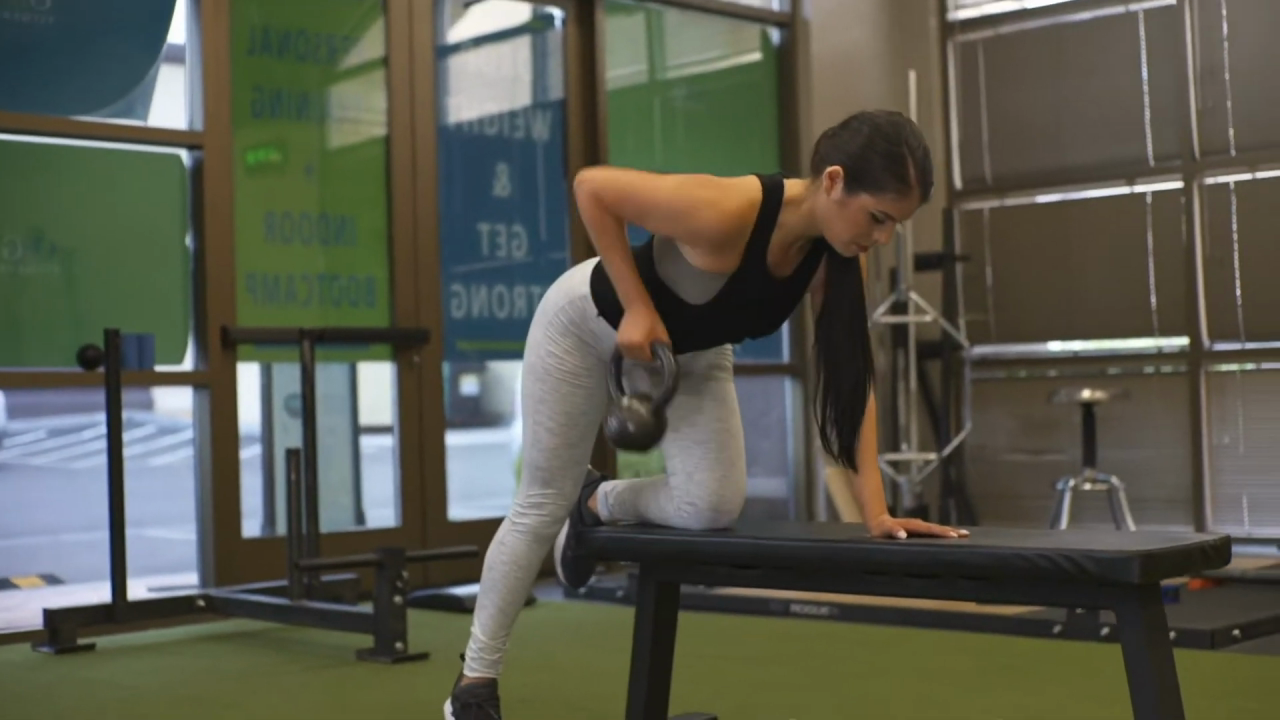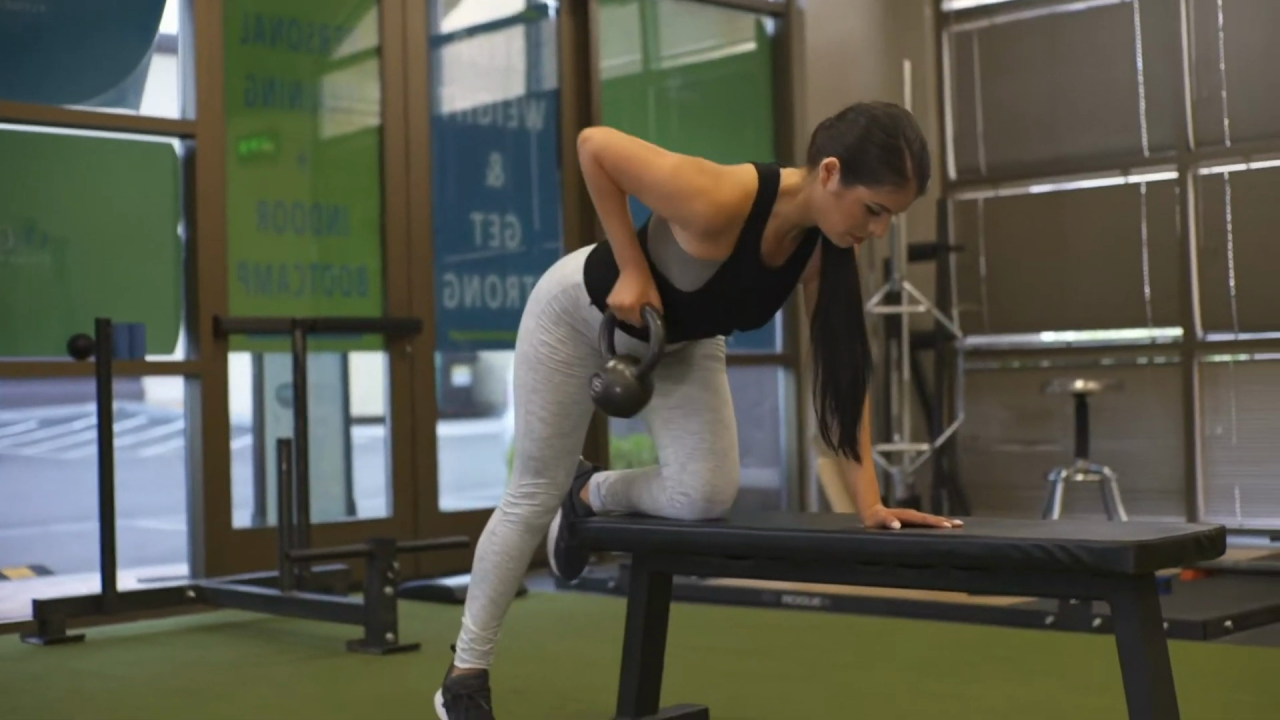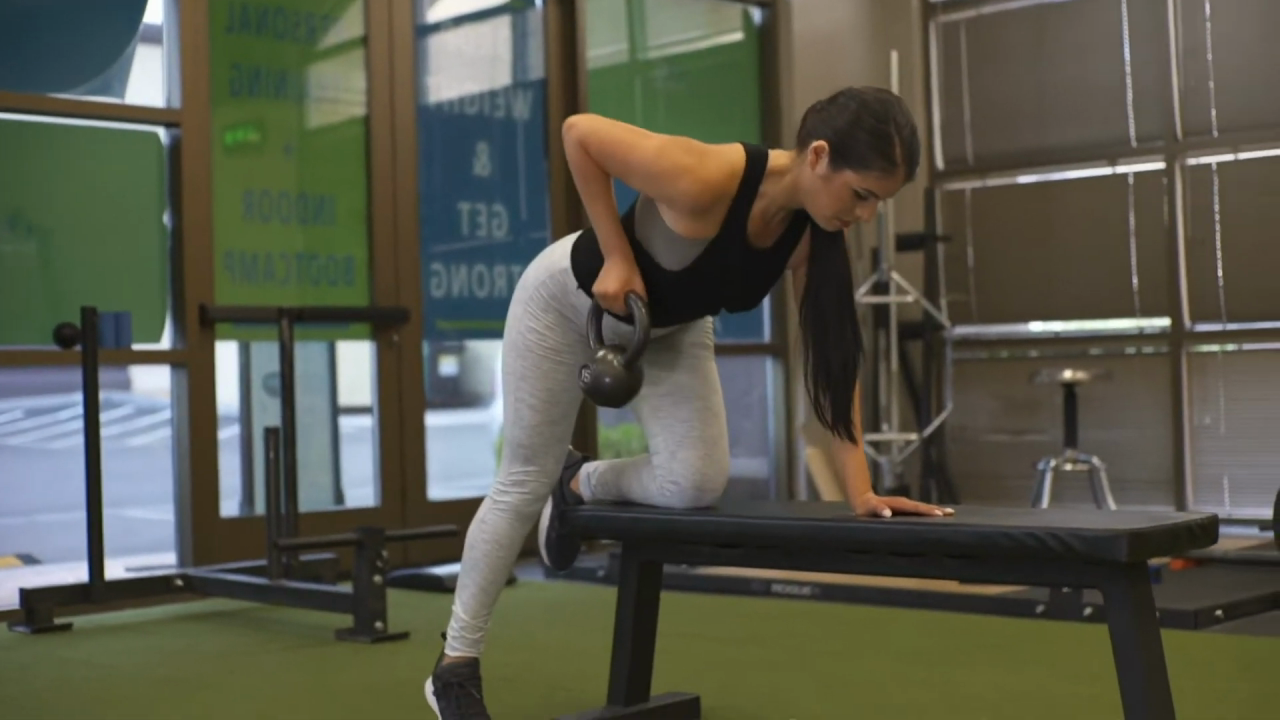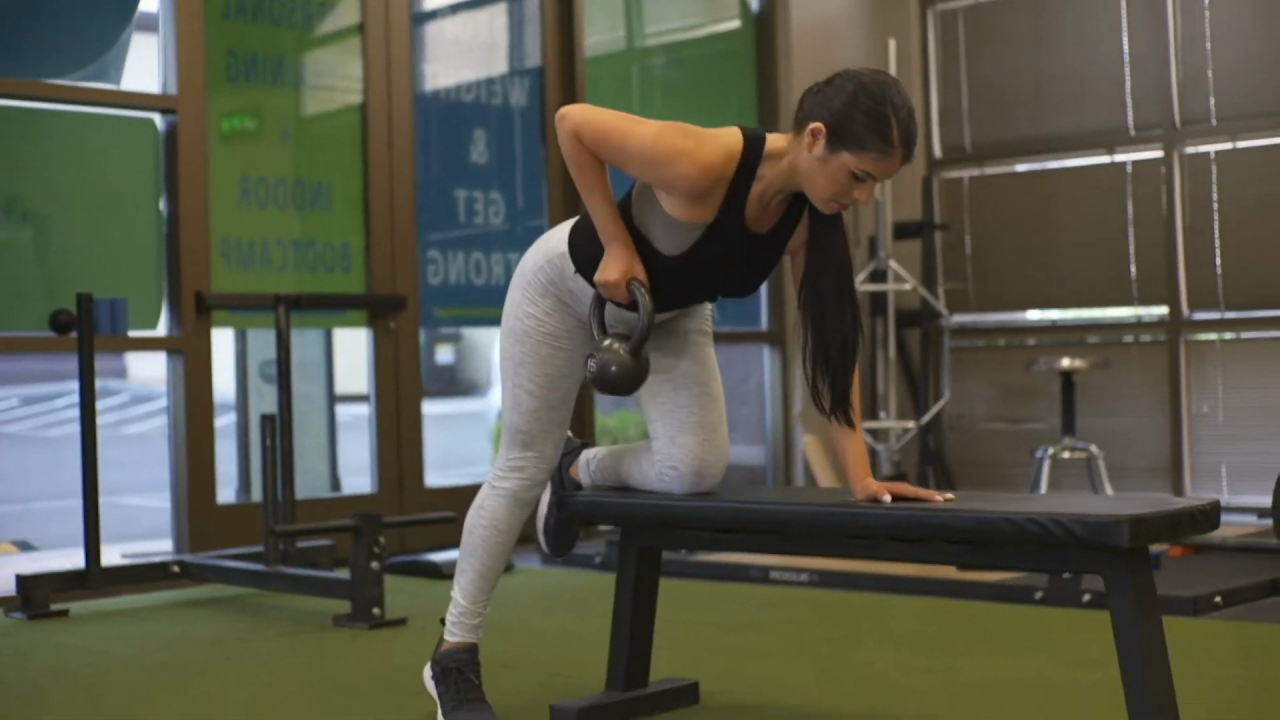
dt=0.1s
person 1, frame 1
left shoulder: (836, 246)
right shoulder: (726, 212)
left elbow: (846, 378)
right elbow: (591, 186)
left wrist: (874, 511)
right wrist: (637, 307)
left hip: (690, 343)
right hip: (588, 324)
left knee: (713, 506)
right knee: (542, 508)
left ankle: (600, 502)
person 1, frame 2
left shoulder: (831, 237)
right shoulder: (720, 200)
left elbow: (841, 369)
right elbow: (594, 143)
left wrist: (869, 502)
right wrist: (631, 268)
left hip: (682, 334)
right hip: (582, 311)
left knee: (706, 497)
right knee: (533, 497)
left ankle: (592, 494)
person 1, frame 3
left shoulder: (813, 223)
right shoulder: (708, 178)
left elbow: (831, 354)
right elbow: (578, 131)
left wrist: (860, 490)
right wrist: (617, 255)
left hip: (669, 321)
right hip: (571, 298)
left knee: (697, 485)
right knee: (523, 485)
left ankle: (581, 484)
person 1, frame 4
left shoulder: (812, 206)
right shoulder: (705, 162)
left elbow: (829, 339)
right elbow: (571, 123)
left wrist: (860, 475)
right wrist: (617, 246)
left hip: (668, 307)
right hip: (570, 284)
left knee: (696, 471)
right knee: (522, 470)
left ankle: (580, 470)
right ankle: (453, 654)
